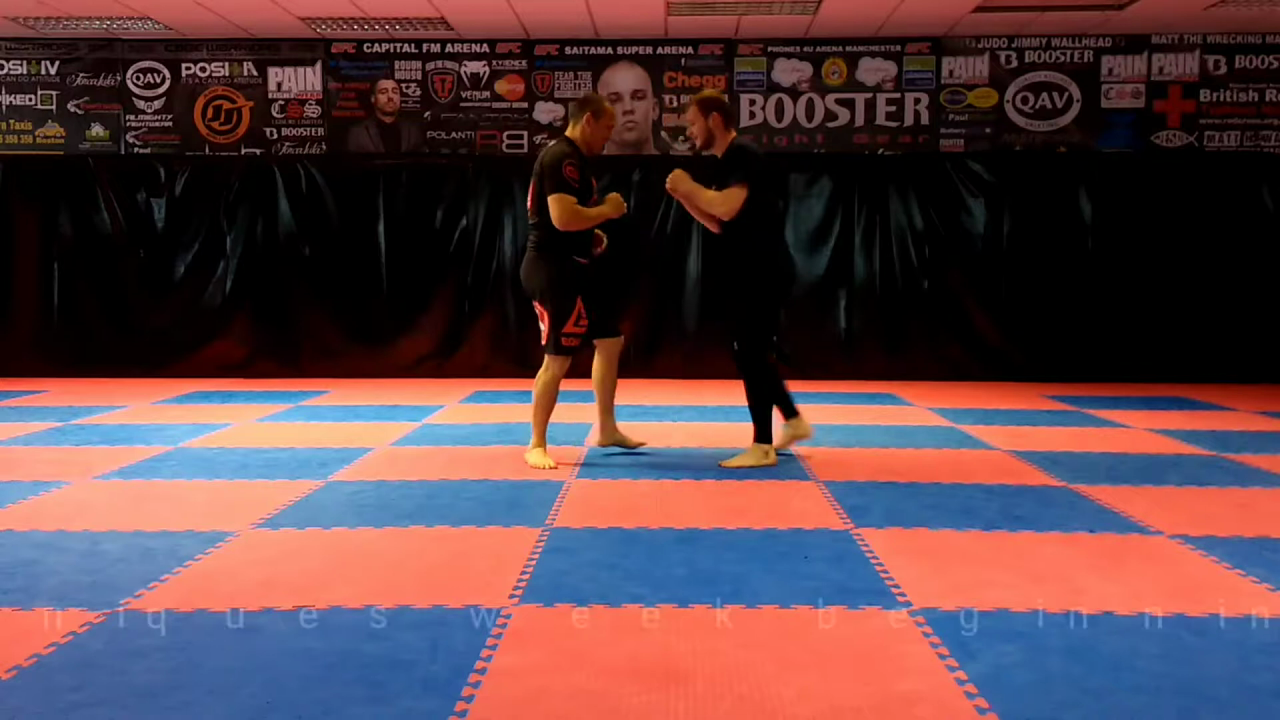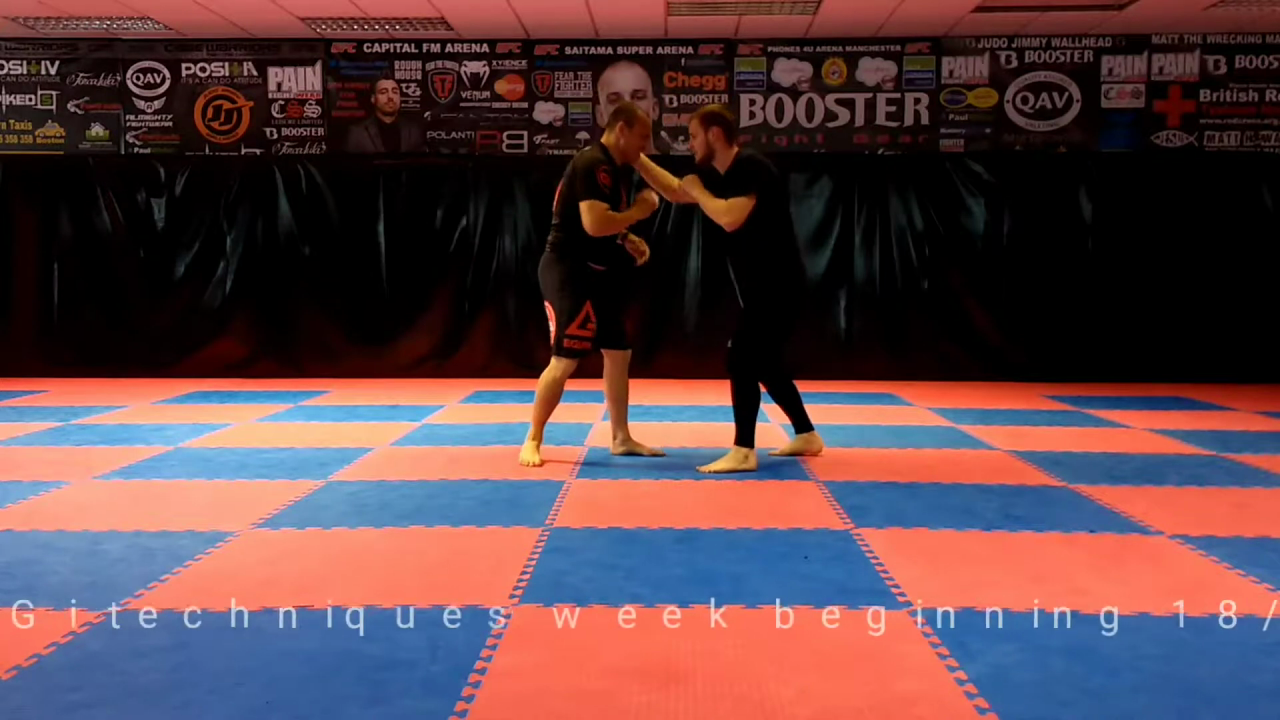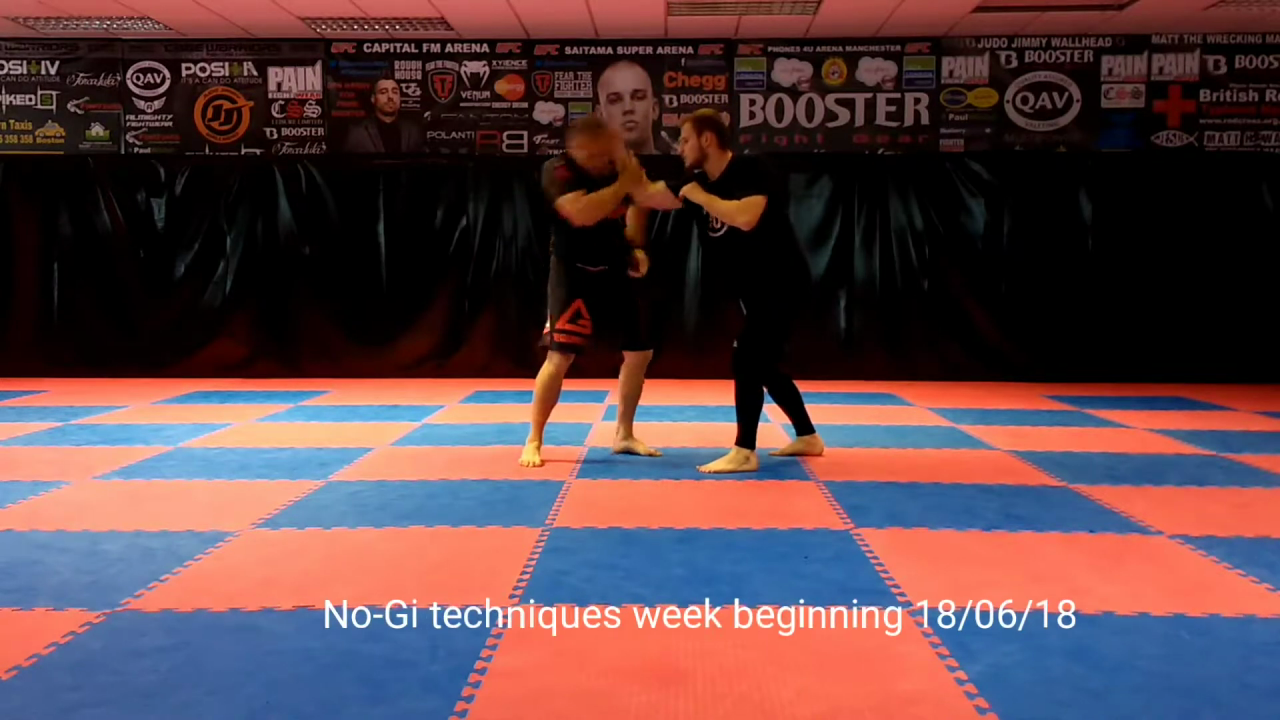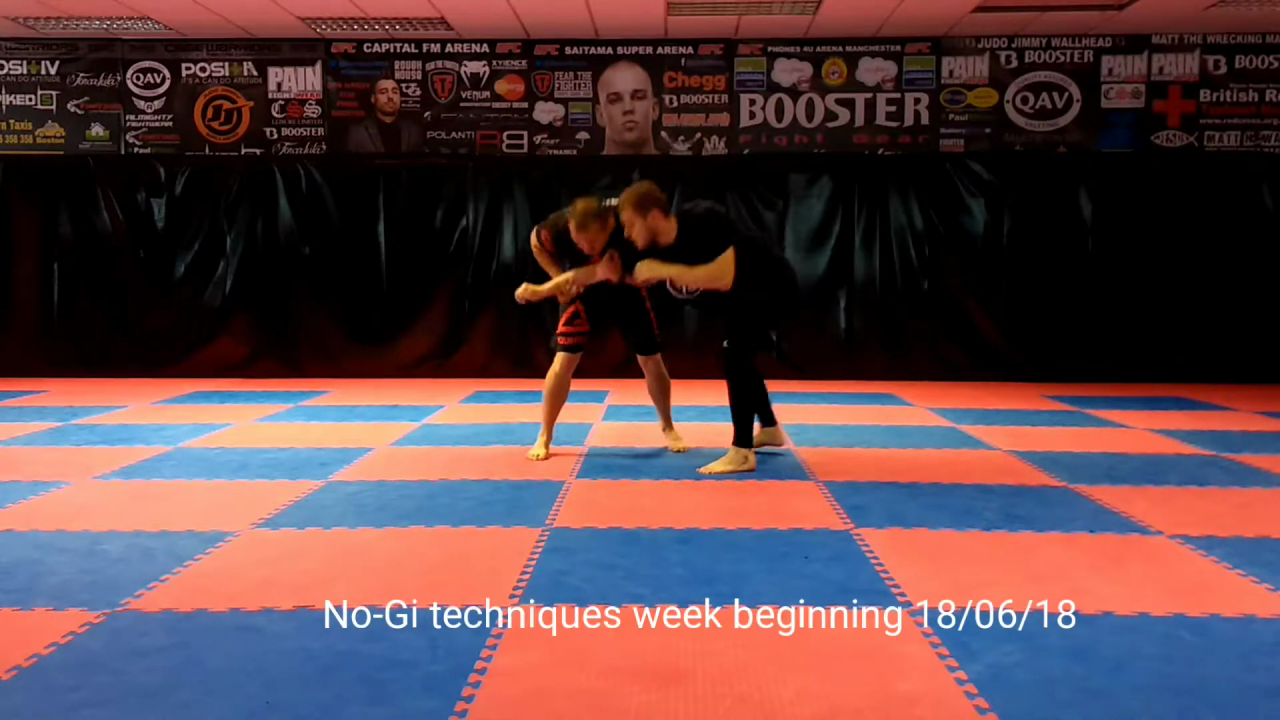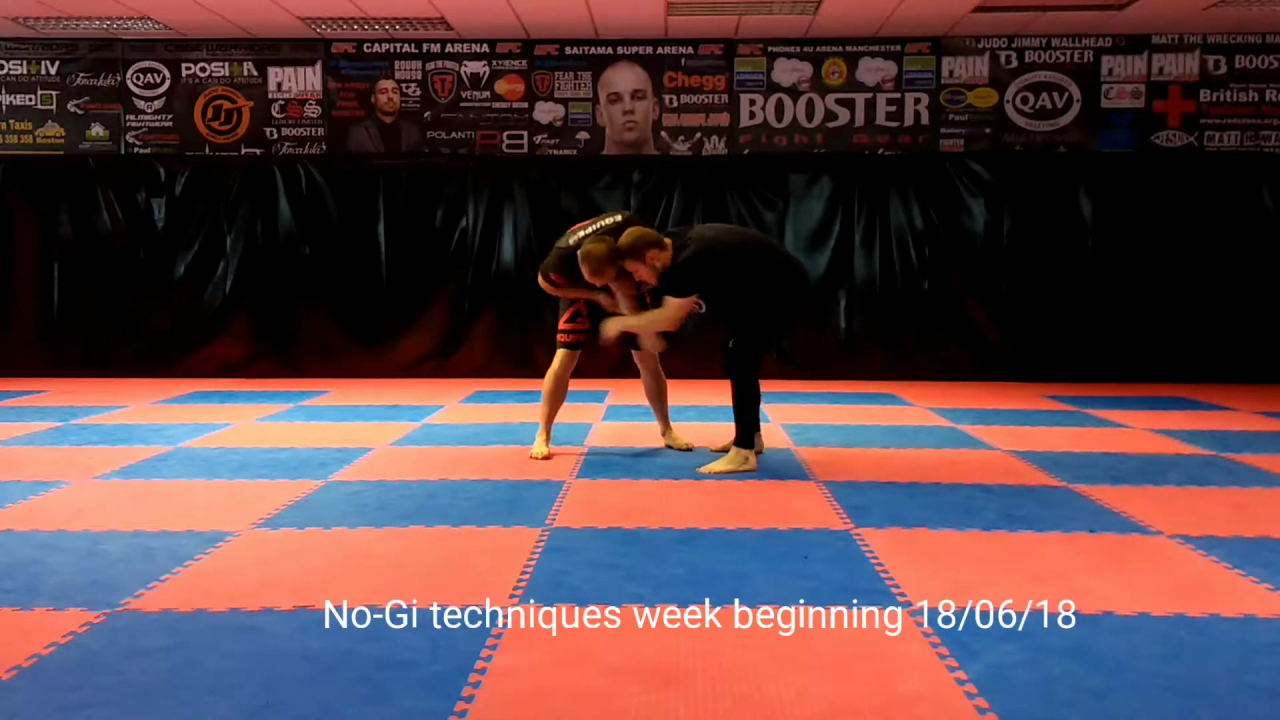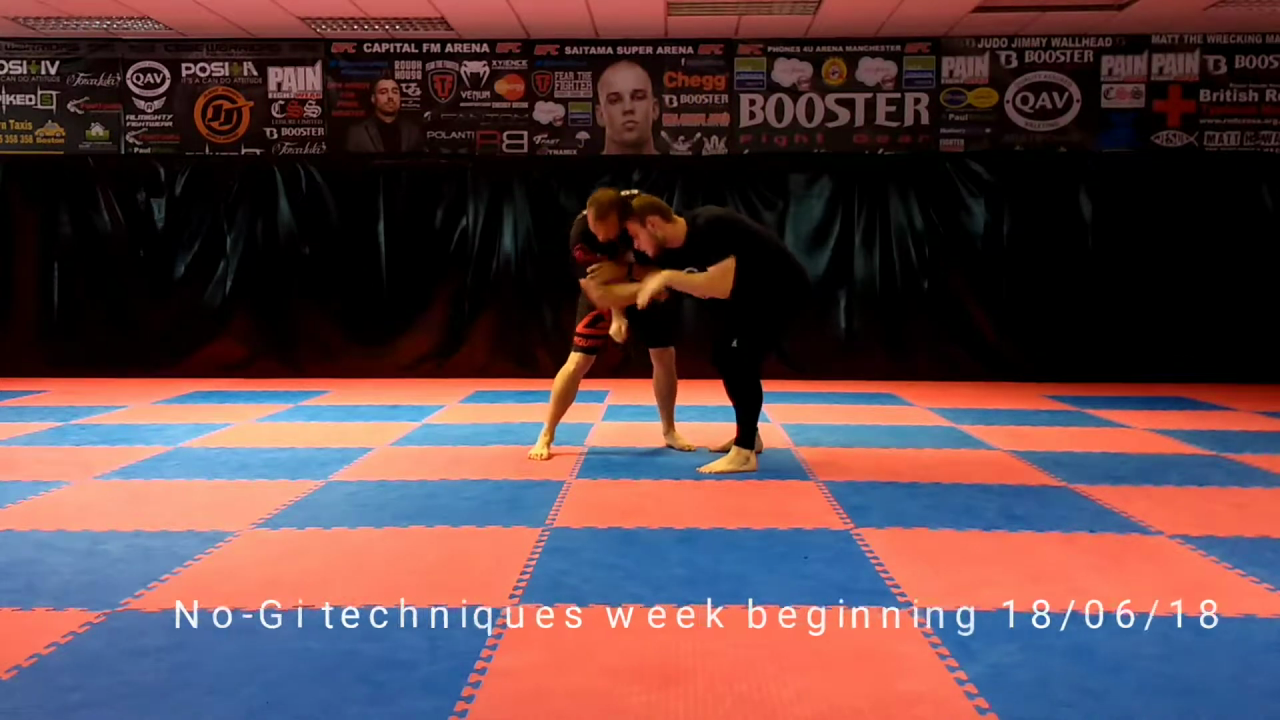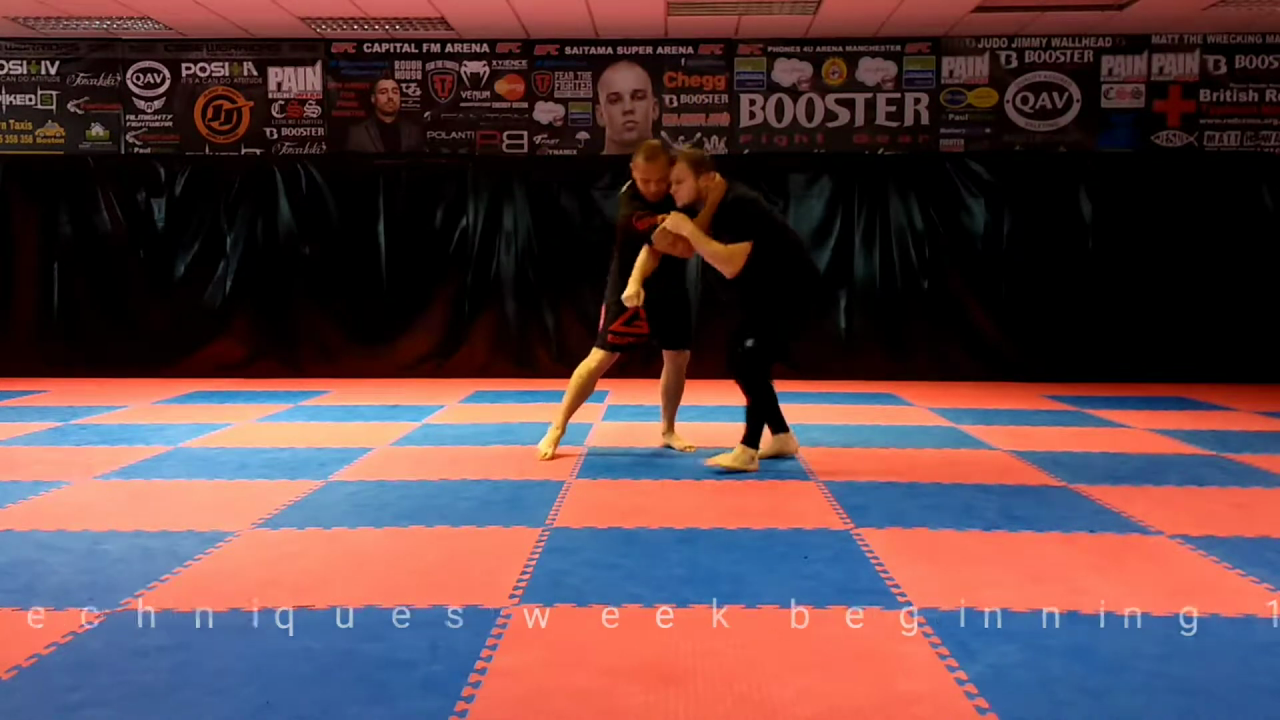
dt=0.5s
person 1, frame 1
left shoulder: (742, 154)
right shoulder: (730, 159)
left elbow: (727, 208)
right elbow: (718, 224)
left wrist: (688, 185)
right wrist: (683, 195)
left hip: (761, 274)
right hip: (755, 274)
left knee: (749, 355)
right knee: (752, 352)
left ankle: (763, 446)
right ankle: (793, 420)
person 1, frame 2
left shoulder: (753, 167)
right shoulder: (718, 174)
left elbow: (731, 218)
right elbow: (676, 193)
left wrist: (698, 191)
right wrist: (636, 160)
left hip: (776, 284)
right hip: (761, 285)
left knee: (741, 357)
right knee: (764, 362)
left ankle: (743, 451)
right ankle: (807, 436)
person 1, frame 3
left shoulder: (749, 170)
right shoulder: (701, 183)
left elbow: (747, 219)
right elbow: (656, 199)
left wrist: (703, 196)
left hip: (782, 285)
right hip: (755, 289)
left knee: (746, 359)
right knee: (765, 365)
left ankle: (744, 452)
right ankle: (808, 438)
person 1, frame 4
left shoulder: (703, 221)
right shoulder: (652, 250)
left elbow: (724, 276)
left wrist: (665, 270)
left hip: (770, 286)
right hip: (742, 295)
left knee: (737, 356)
right knee: (739, 359)
left ankle: (742, 452)
right ankle: (768, 427)
person 1, frame 5
left shoulder: (692, 259)
right shoulder: (675, 248)
left elbow: (668, 321)
left wrist: (620, 323)
left hip: (784, 288)
right hip: (760, 290)
left knee: (741, 360)
right knee: (736, 359)
left ankle: (744, 453)
right ankle: (751, 436)
person 1, frame 6
left shoulder: (710, 228)
right shoulder: (672, 248)
left elbow: (720, 285)
right elbow: (653, 286)
left wrist: (665, 278)
right wrist: (610, 293)
left hip: (781, 291)
right hip: (747, 295)
left knee: (740, 362)
right knee: (724, 357)
left ankle: (744, 453)
right ankle: (748, 434)
person 1, frame 7
left shoulder: (739, 204)
left elbow: (731, 265)
left wrist: (690, 231)
right wrist: (674, 229)
left hip: (788, 289)
right hip: (757, 292)
left knee: (751, 363)
right knee: (741, 361)
left ankle: (748, 450)
right ankle: (782, 436)
person 2, frame 1
left shoulder: (574, 158)
right shoulder: (562, 158)
right elbow: (562, 217)
left wrist: (591, 232)
right wrist: (607, 210)
left hip: (572, 267)
right hip: (552, 269)
left knee: (610, 341)
right knee: (558, 359)
left ankle: (607, 429)
right ankle: (536, 445)
person 2, frame 2
left shoulder: (618, 168)
right shoulder: (593, 165)
right elbow: (594, 224)
left wrist: (630, 240)
right wrist: (638, 211)
left hip: (599, 271)
right hip: (568, 270)
left knee: (619, 354)
right knee: (565, 361)
left ankle: (621, 438)
right ankle: (532, 439)
person 2, frame 3
left shoulder: (619, 168)
right shoulder: (559, 170)
left elbow: (637, 208)
right elbow: (583, 213)
left wrist: (635, 247)
right wrist: (625, 183)
left hip: (616, 273)
right hip: (572, 273)
left knee: (640, 352)
right knee: (560, 358)
left ankle: (624, 435)
right ankle: (533, 440)
person 2, frame 4
right shoulder: (560, 227)
right elbow: (536, 243)
left wrist: (618, 273)
right wrist: (560, 281)
left hip: (625, 285)
right hip: (584, 288)
left knee: (651, 360)
right knee: (565, 359)
left ankle: (667, 427)
right ankle: (544, 438)
person 2, frame 5
right shoulder: (564, 256)
right elbow: (545, 282)
left wrist: (633, 287)
right wrist: (597, 295)
left hip: (626, 286)
right hip: (578, 290)
left knee: (648, 358)
right knee: (565, 358)
left ankle: (666, 430)
right ankle: (543, 436)
person 2, frame 6
right shoulder: (581, 232)
left wrist: (625, 271)
left knee: (665, 357)
right knee: (579, 361)
left ankle: (669, 431)
right ankle: (546, 437)
person 2, frame 7
right shoulder: (631, 205)
right elbow: (682, 248)
right wrist: (712, 202)
left hip: (671, 282)
right hip: (631, 282)
left knee: (678, 357)
right knee: (601, 358)
left ankle: (667, 431)
right ankle: (556, 430)
